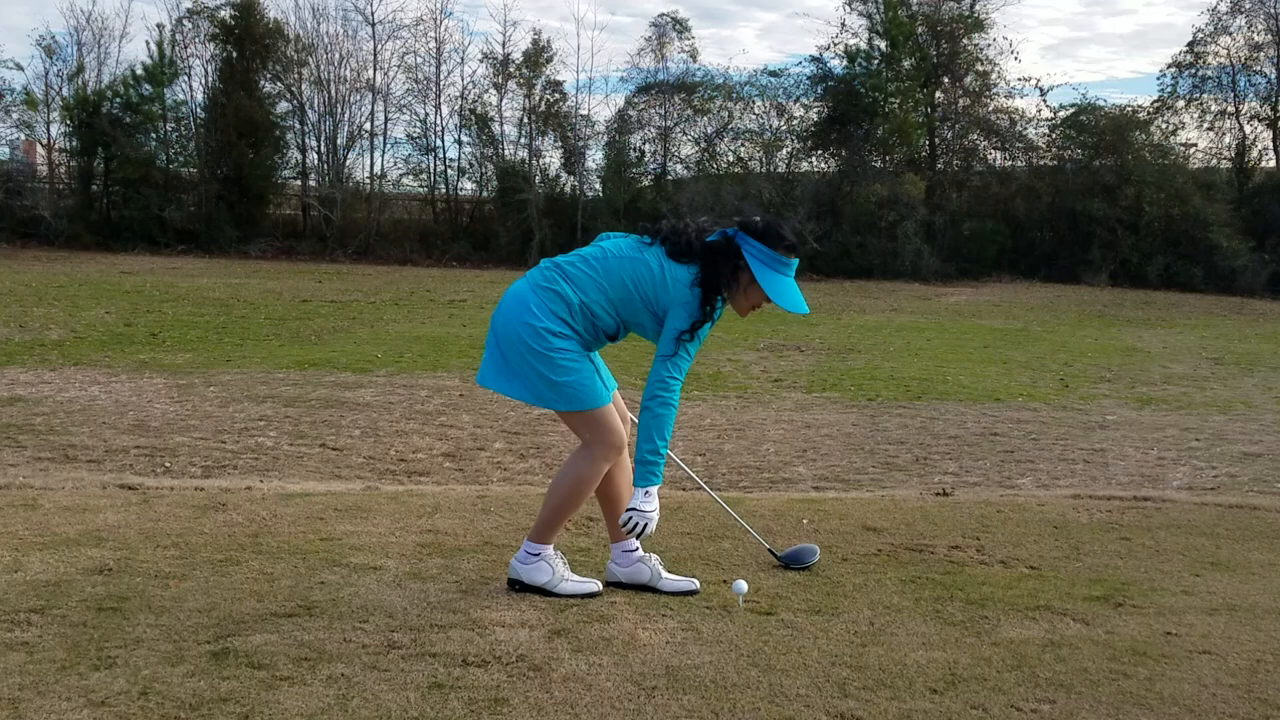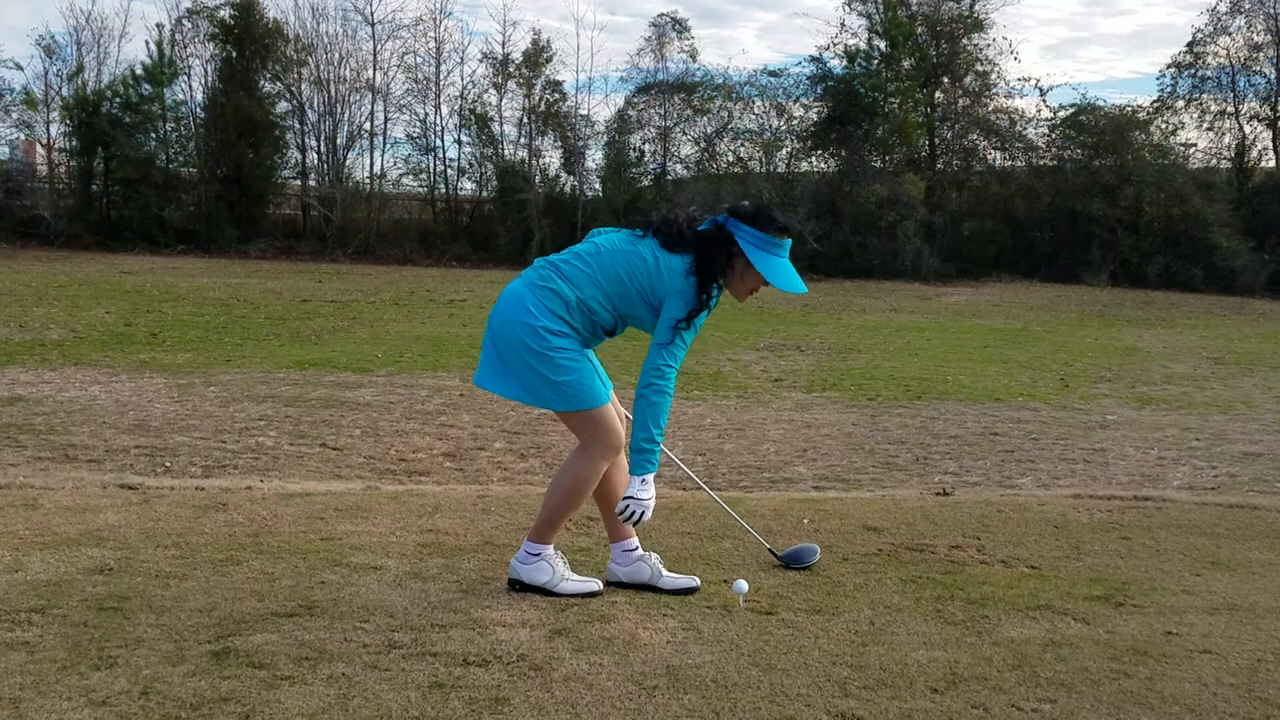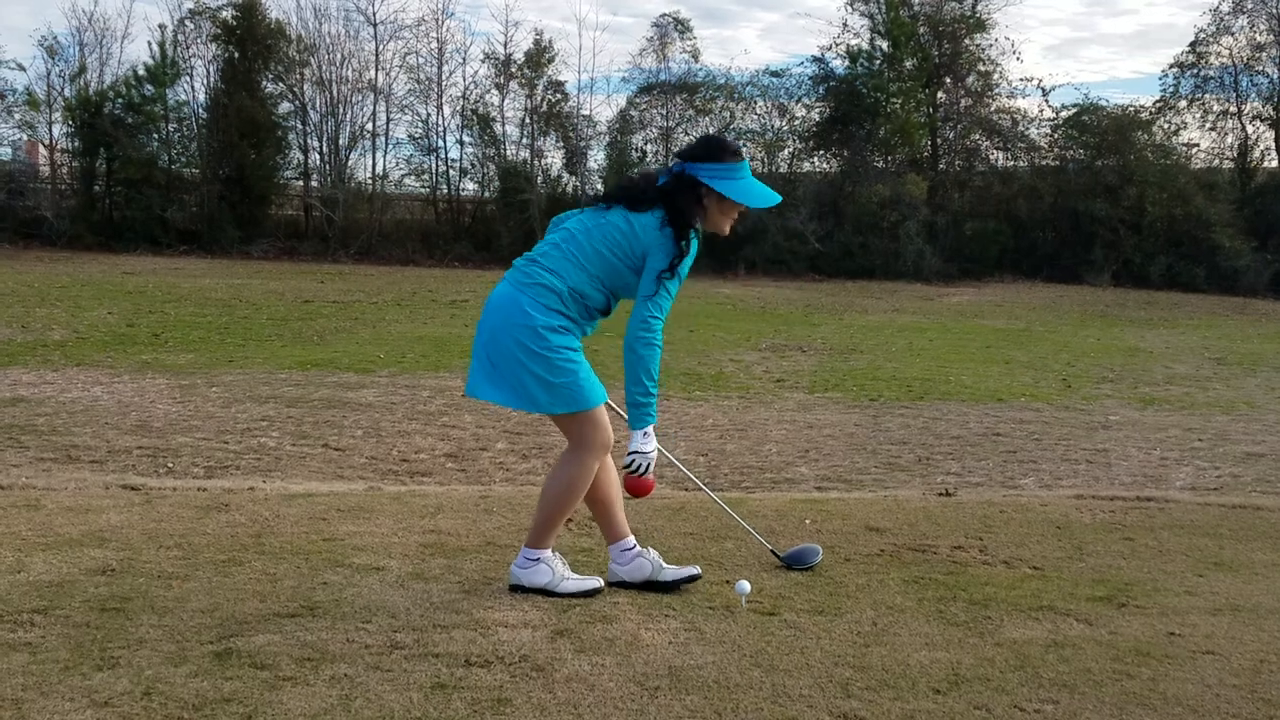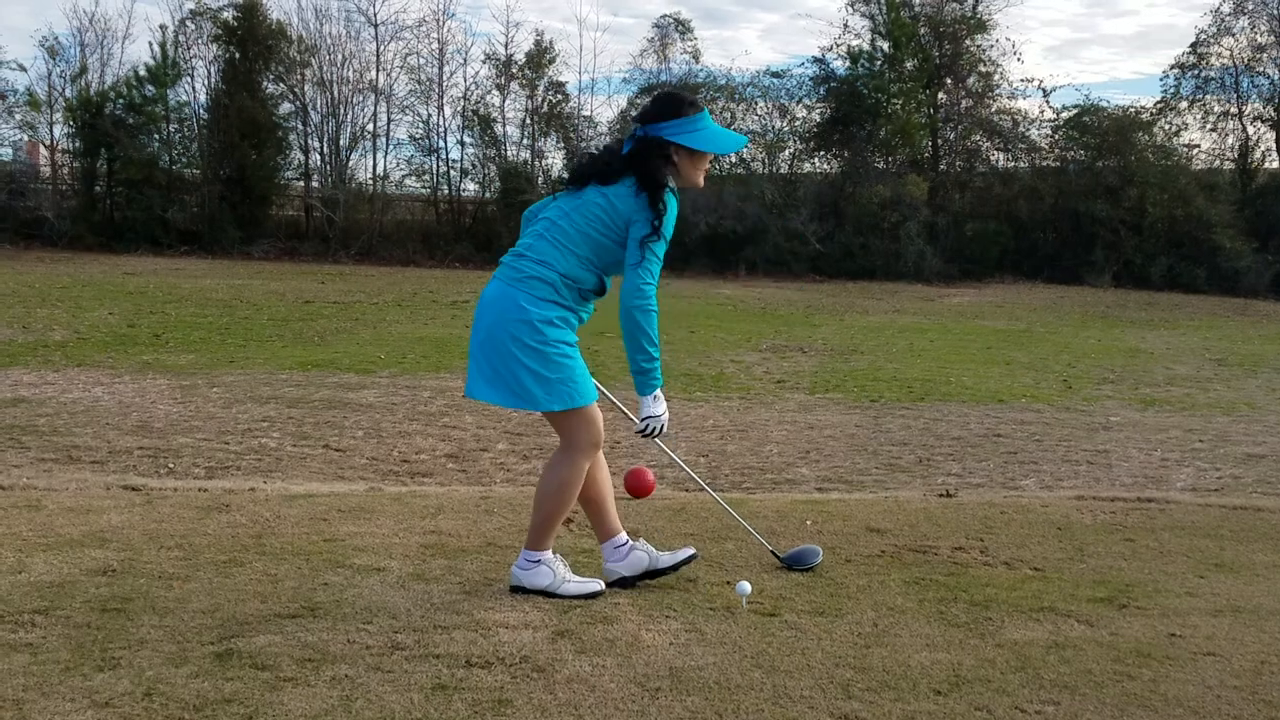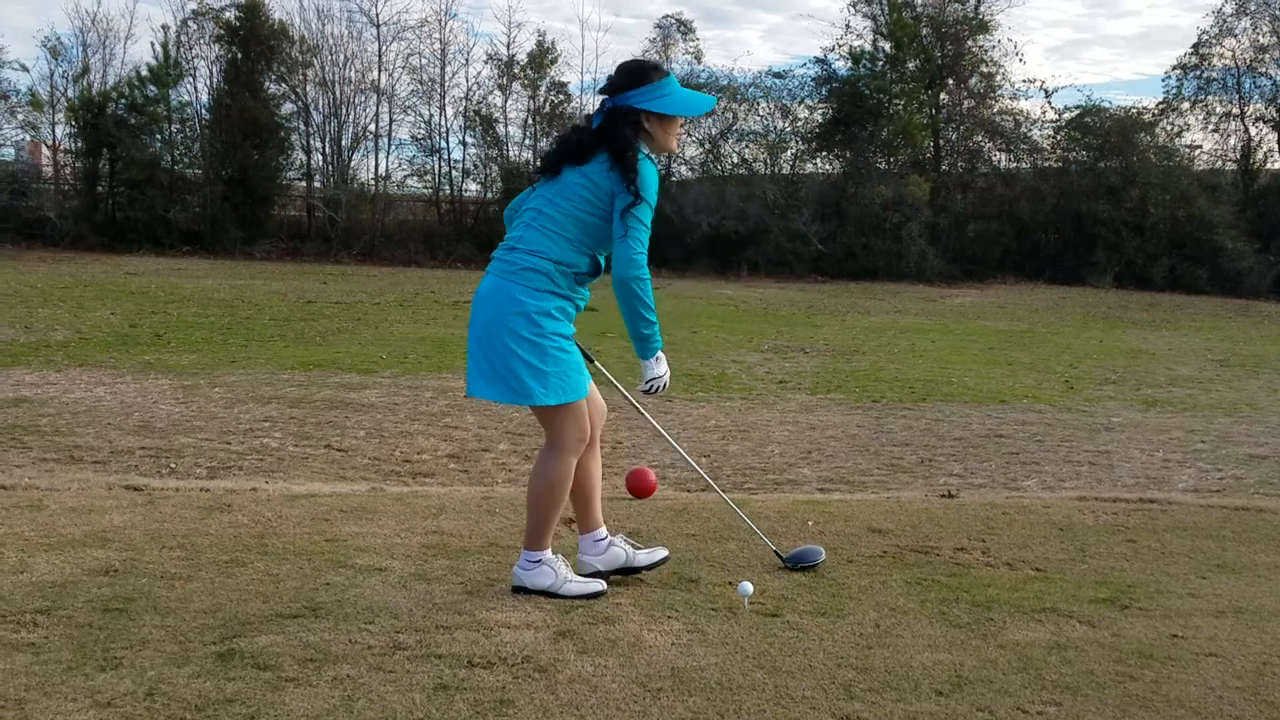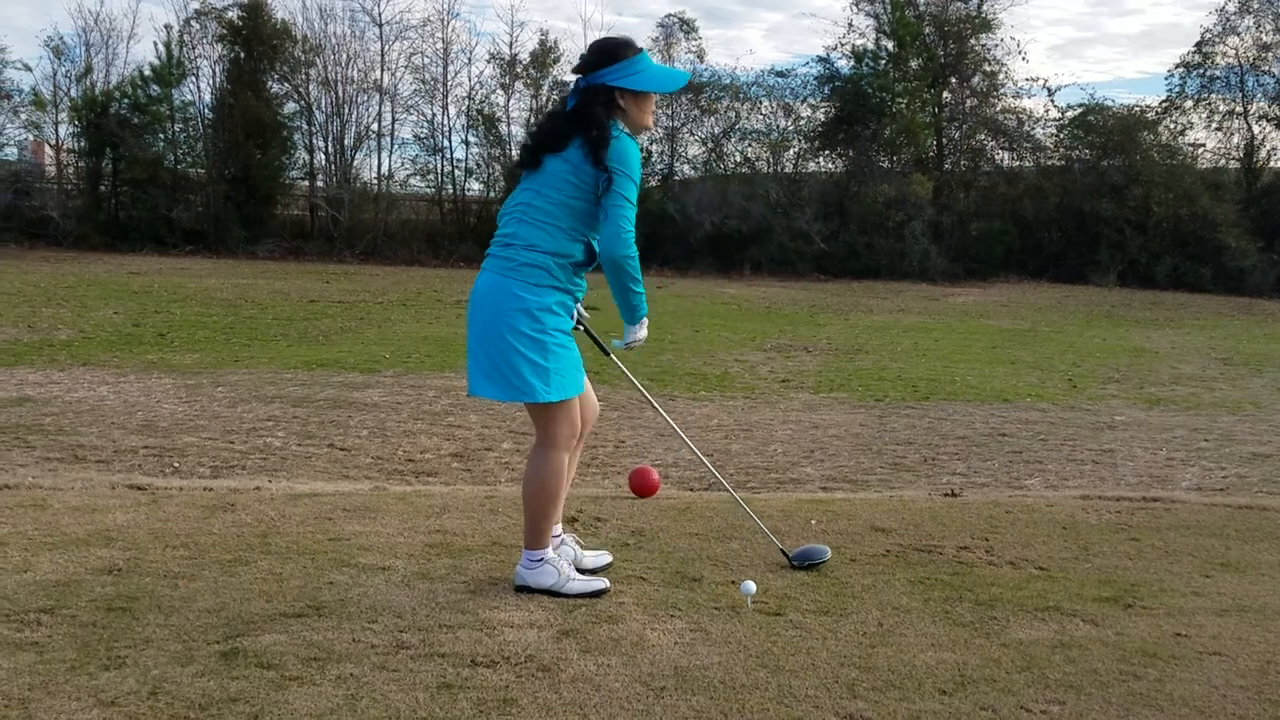
dt=0.1s
person 1, frame 1
left shoulder: (686, 260)
right shoulder: (697, 295)
left elbow: (608, 245)
right elbow: (662, 391)
right wrist: (647, 489)
left hip: (533, 303)
right hip: (541, 321)
left knee: (618, 425)
right knee: (606, 440)
left ankle: (627, 558)
right ankle: (534, 560)
person 1, frame 2
left shoulder: (680, 250)
right shoulder: (693, 282)
left elbow: (600, 239)
right elbow: (658, 377)
right wrist: (643, 475)
left hip: (530, 304)
right hip: (537, 320)
left knee: (610, 430)
right knee: (604, 441)
left ankle: (626, 558)
right ankle: (533, 559)
person 1, frame 3
left shoulder: (641, 207)
right shoulder: (675, 237)
left elbow: (562, 226)
right elbow: (643, 332)
right wrist: (643, 427)
left hip: (519, 308)
right hip: (535, 321)
left knee: (594, 437)
right knee: (592, 439)
left ankle: (628, 557)
right ankle: (533, 564)
person 1, frame 4
left shoulder: (615, 178)
right shoulder: (655, 200)
left elbow: (534, 217)
right elbow: (638, 298)
right wrist: (650, 391)
left hip: (513, 305)
right hip: (531, 316)
left knee: (585, 435)
right knee: (586, 438)
left ankle: (620, 552)
right ankle: (533, 563)
person 1, frame 5
left shoulder: (585, 156)
right shoulder: (636, 168)
left elbow: (515, 214)
right elbow: (629, 267)
right wrist: (651, 351)
left hip: (509, 297)
right hip: (531, 308)
left knee: (590, 420)
right knee: (570, 435)
left ankle: (596, 545)
right ankle: (535, 563)
person 1, frame 6
left shoulder: (566, 141)
right shoulder: (616, 148)
left elbow: (513, 214)
right elbow: (617, 247)
right wrist: (636, 320)
left hip: (506, 292)
right hip: (531, 302)
left knee: (582, 414)
right knee: (560, 433)
left ankle: (549, 539)
right ankle: (538, 561)
